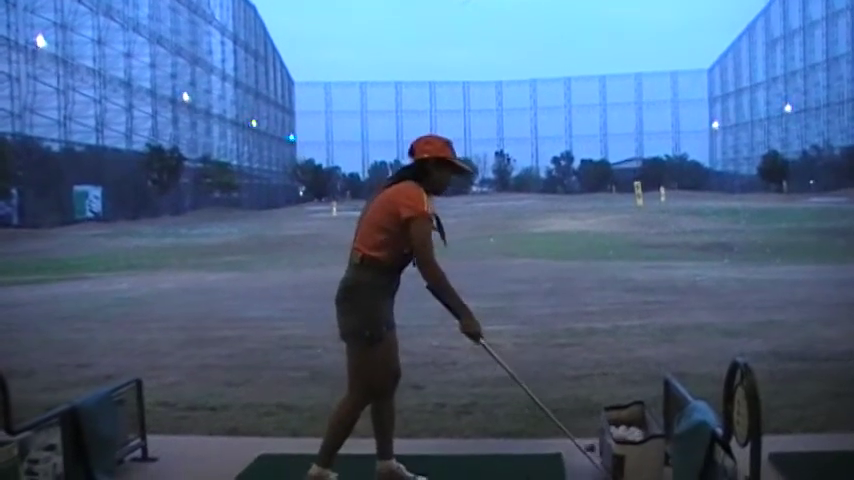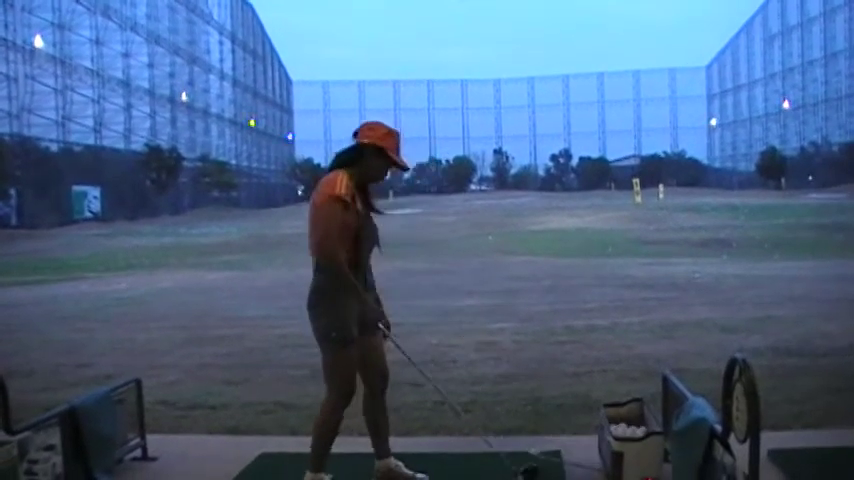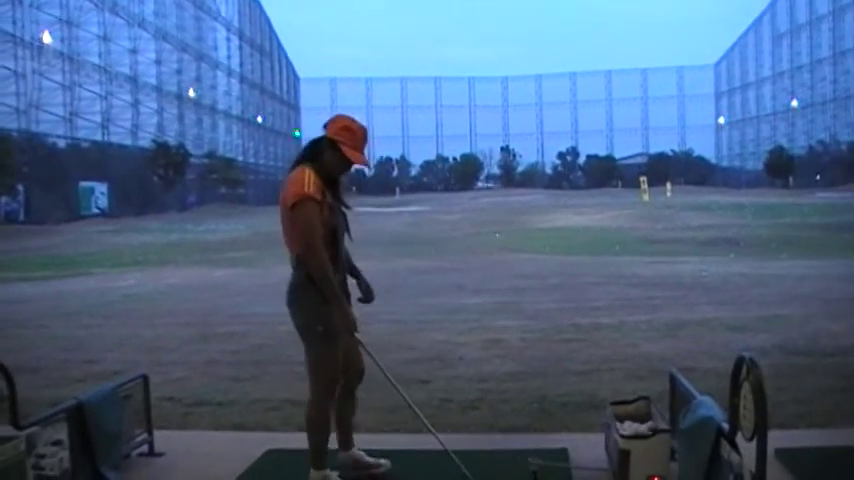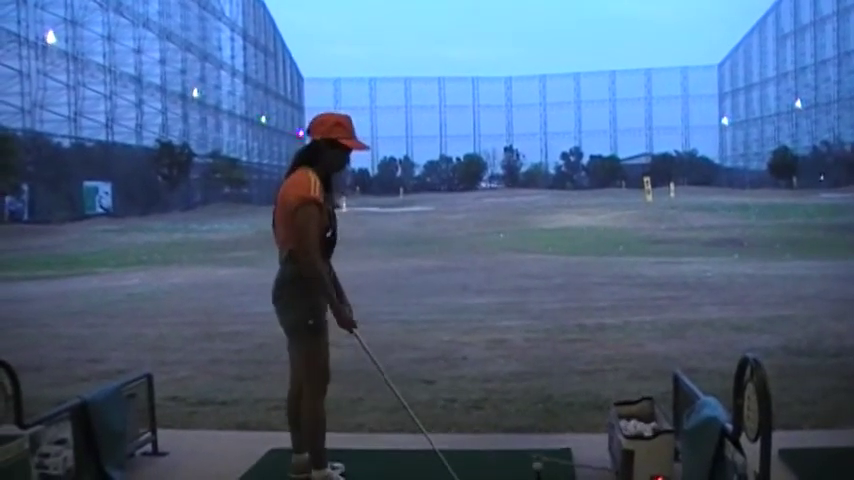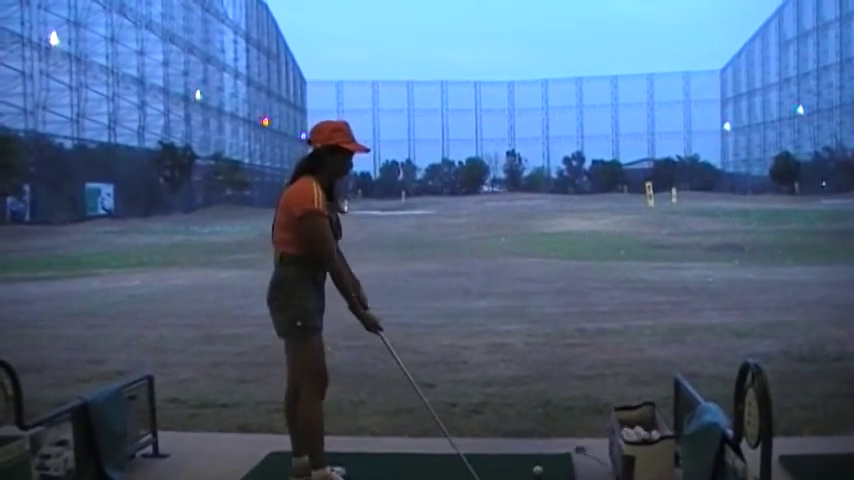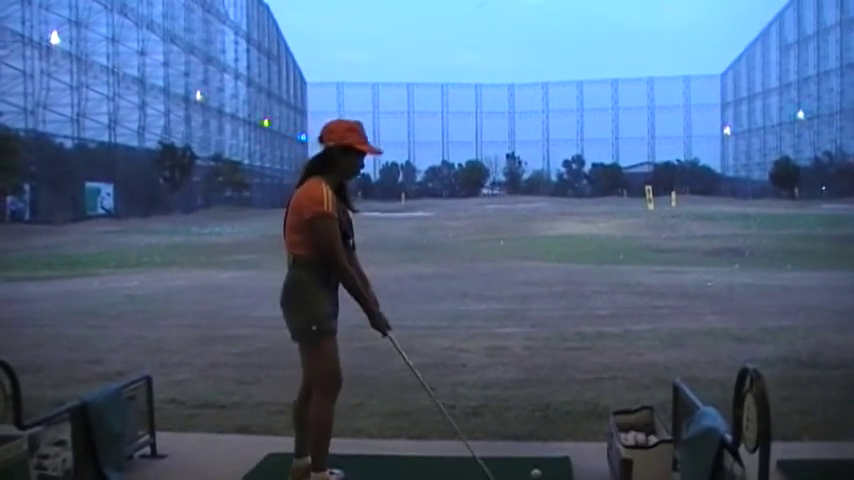
dt=0.5s
person 1, frame 1
left shoulder: (401, 192)
right shoulder: (414, 197)
right elbow: (427, 263)
right wrist: (464, 314)
left hip: (374, 292)
right hip: (366, 295)
left knee: (387, 381)
right knee: (363, 390)
person 1, frame 2
left shoulder: (356, 192)
right shoulder: (337, 186)
right elbow: (328, 252)
left wrist: (372, 303)
right wrist: (365, 301)
left hip: (354, 297)
right hip: (333, 297)
left knee: (377, 380)
right knee: (341, 391)
person 1, frame 3
left shoulder: (324, 185)
right shoulder: (305, 184)
right elbow: (313, 253)
left wrist: (359, 277)
right wrist: (342, 306)
left hip: (329, 293)
right hip: (313, 295)
left knee: (352, 374)
right knee: (325, 386)
person 1, frame 4
left shoulder: (313, 184)
right shoulder: (307, 186)
right elbow: (308, 255)
left wrist: (340, 295)
right wrist: (335, 305)
left hip: (302, 290)
right hip: (301, 291)
left knee: (303, 380)
right knee: (316, 383)
person 1, frame 5
left shoulder: (320, 192)
right shoulder: (308, 194)
left elbow: (334, 252)
right elbow: (329, 259)
left wrist: (357, 289)
right wrist: (359, 311)
left hip: (302, 291)
right hip: (295, 293)
left knee: (300, 381)
right knee: (314, 383)
person 1, frame 6
left shoulder: (332, 192)
right shoulder: (318, 195)
left elbow: (347, 251)
right elbow: (337, 261)
left wrist: (368, 292)
right wrist: (370, 310)
left hip: (316, 294)
right hip: (309, 295)
left knee: (314, 384)
right knee: (328, 386)
